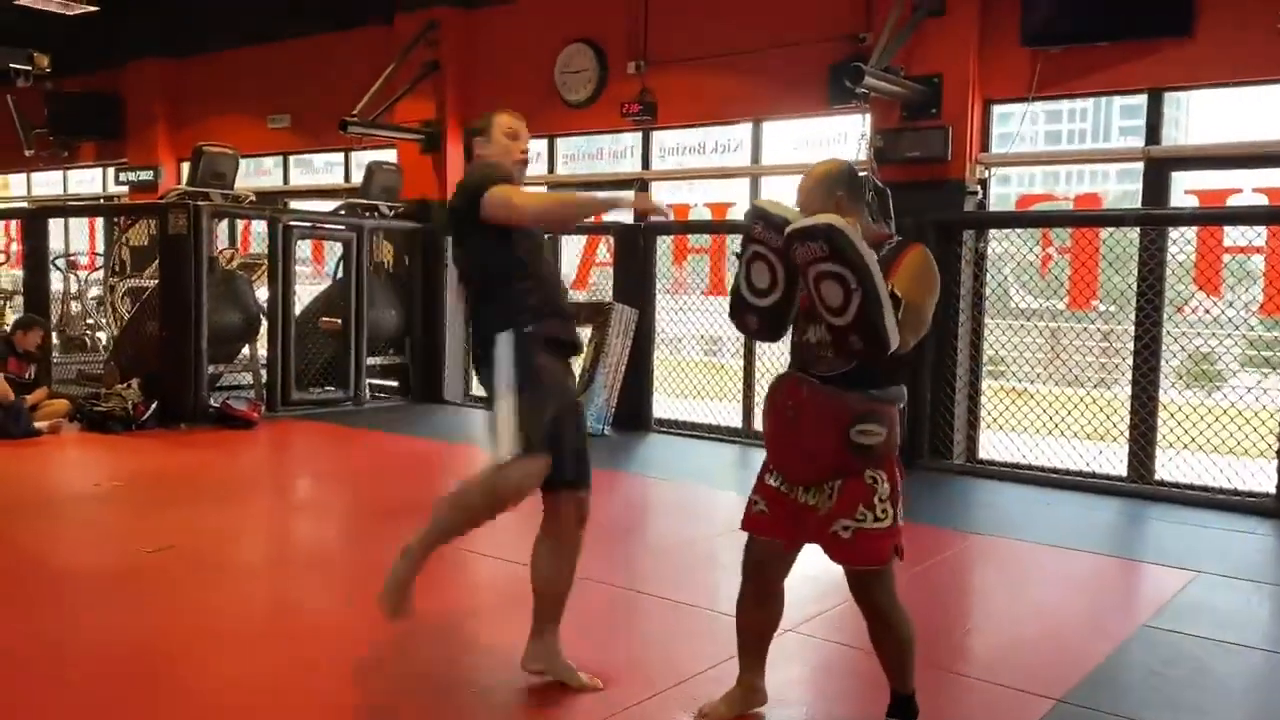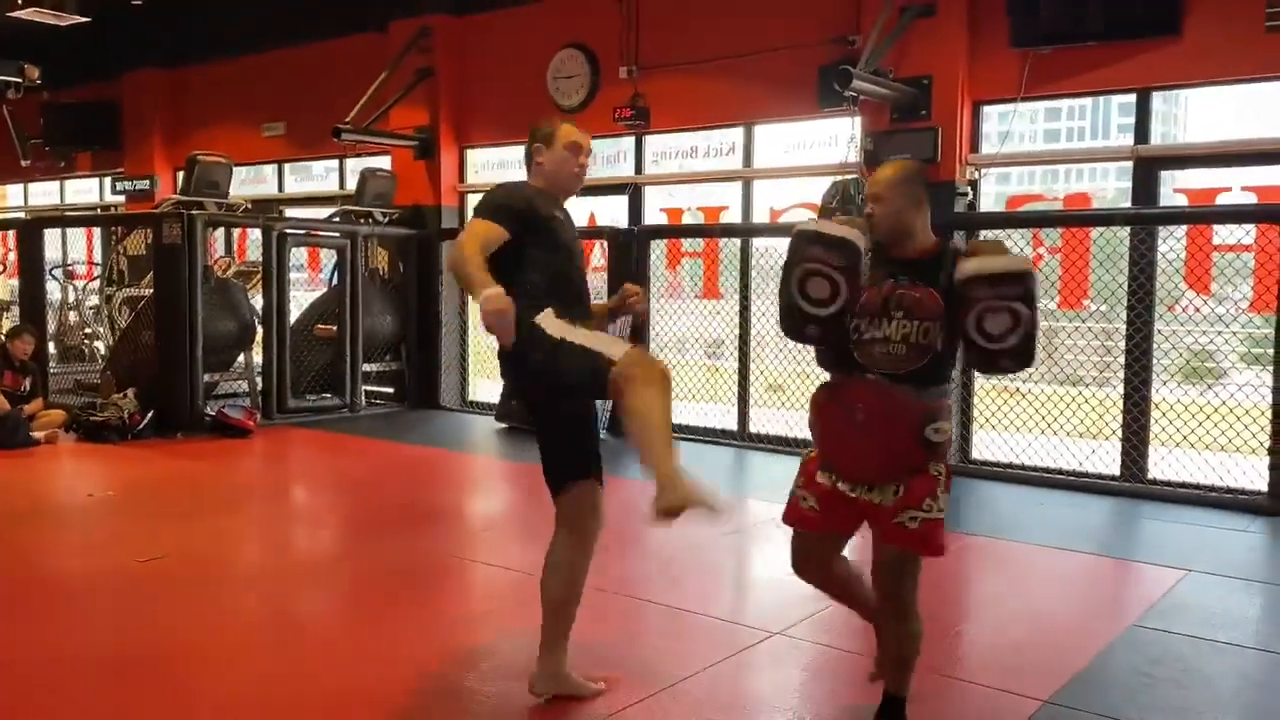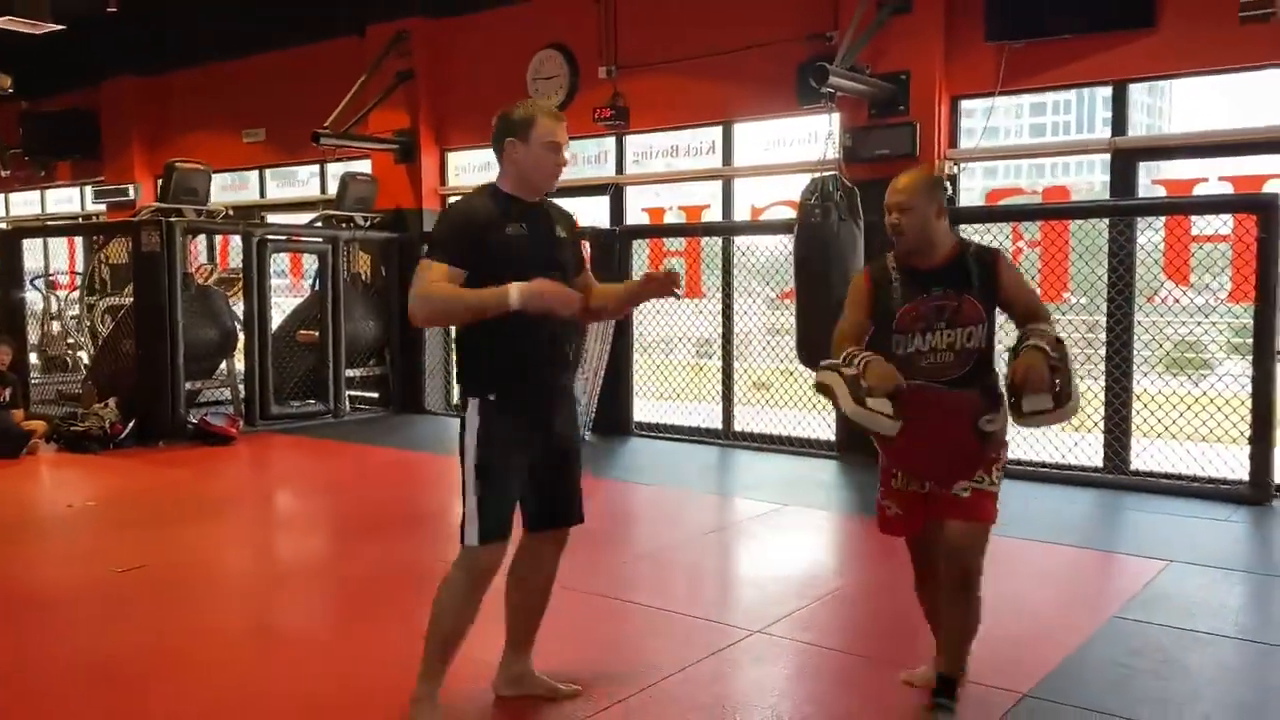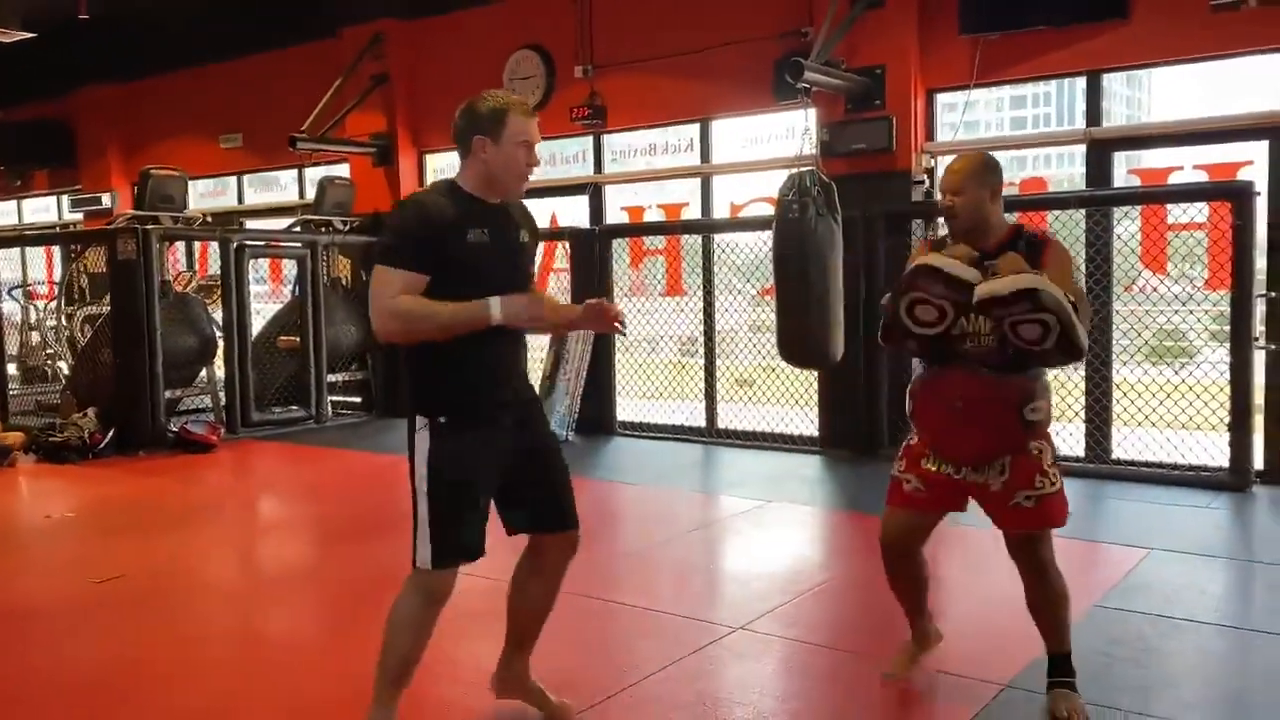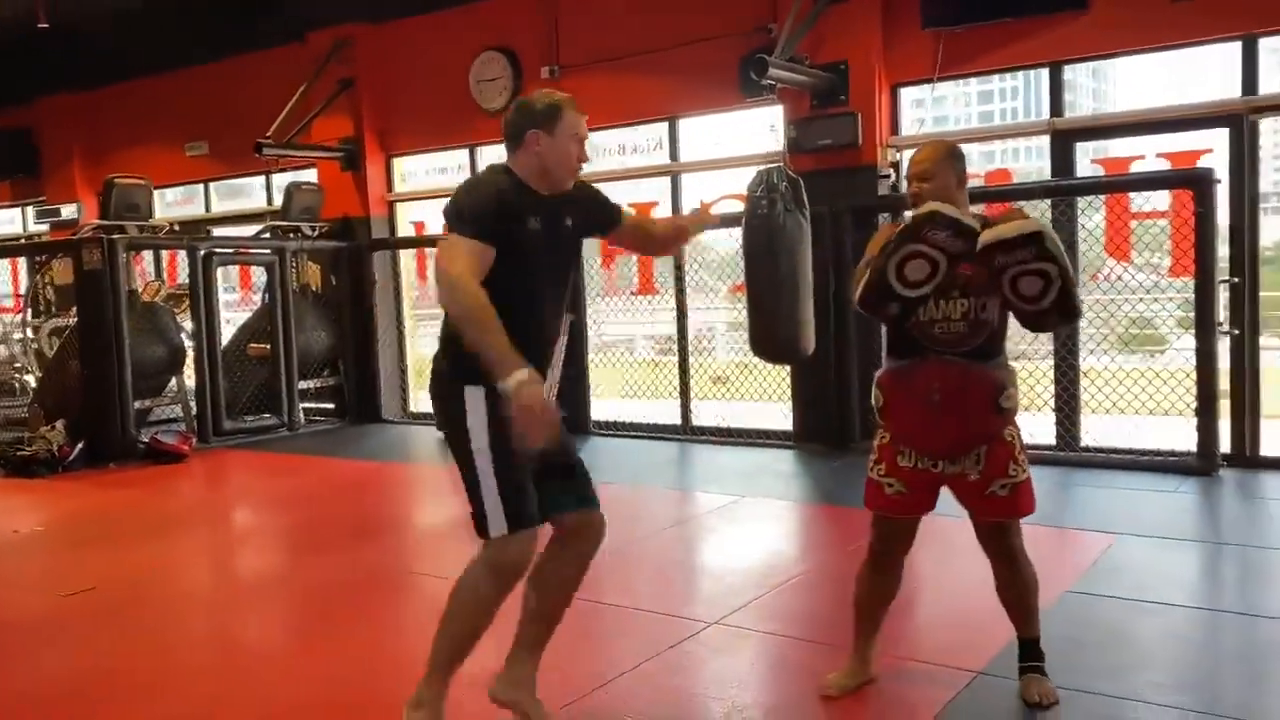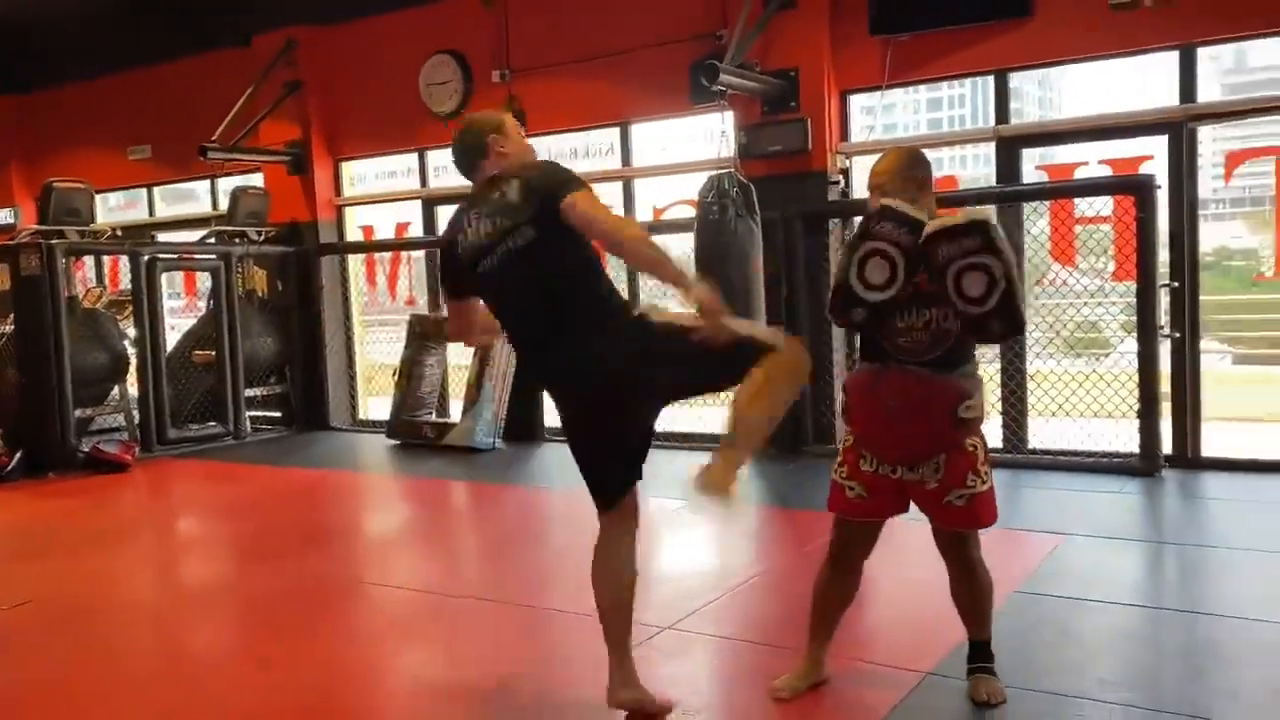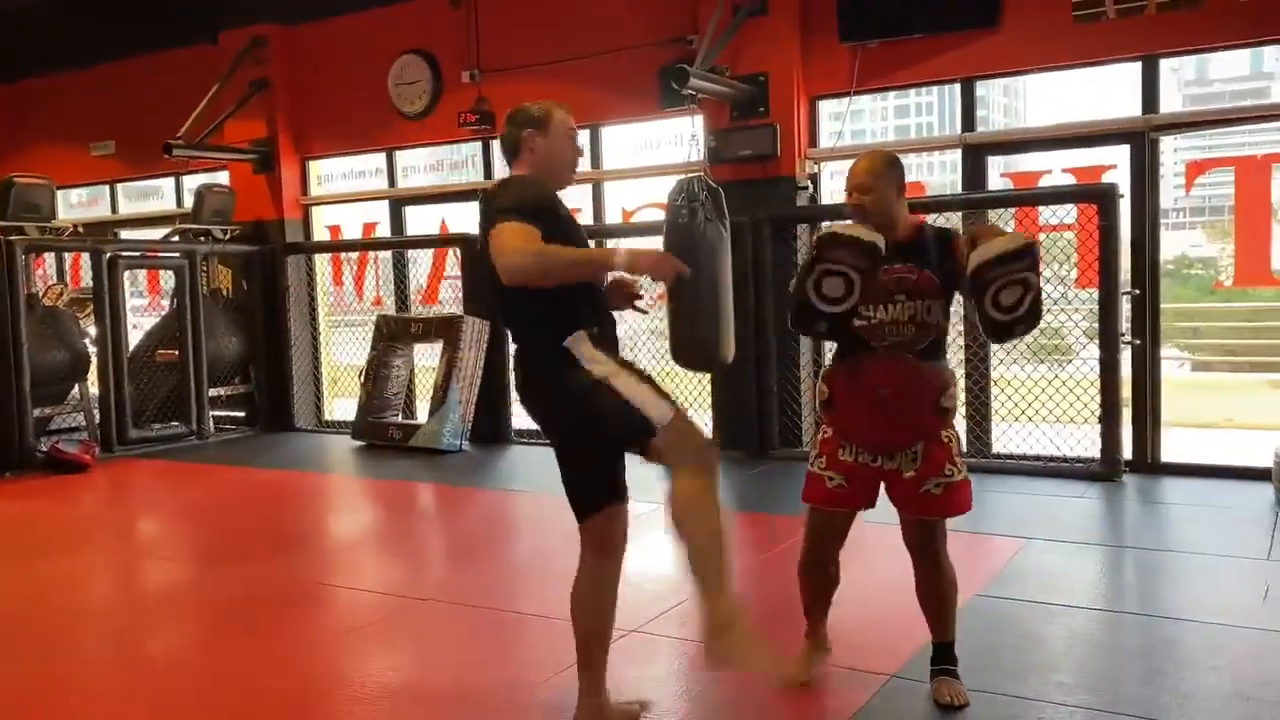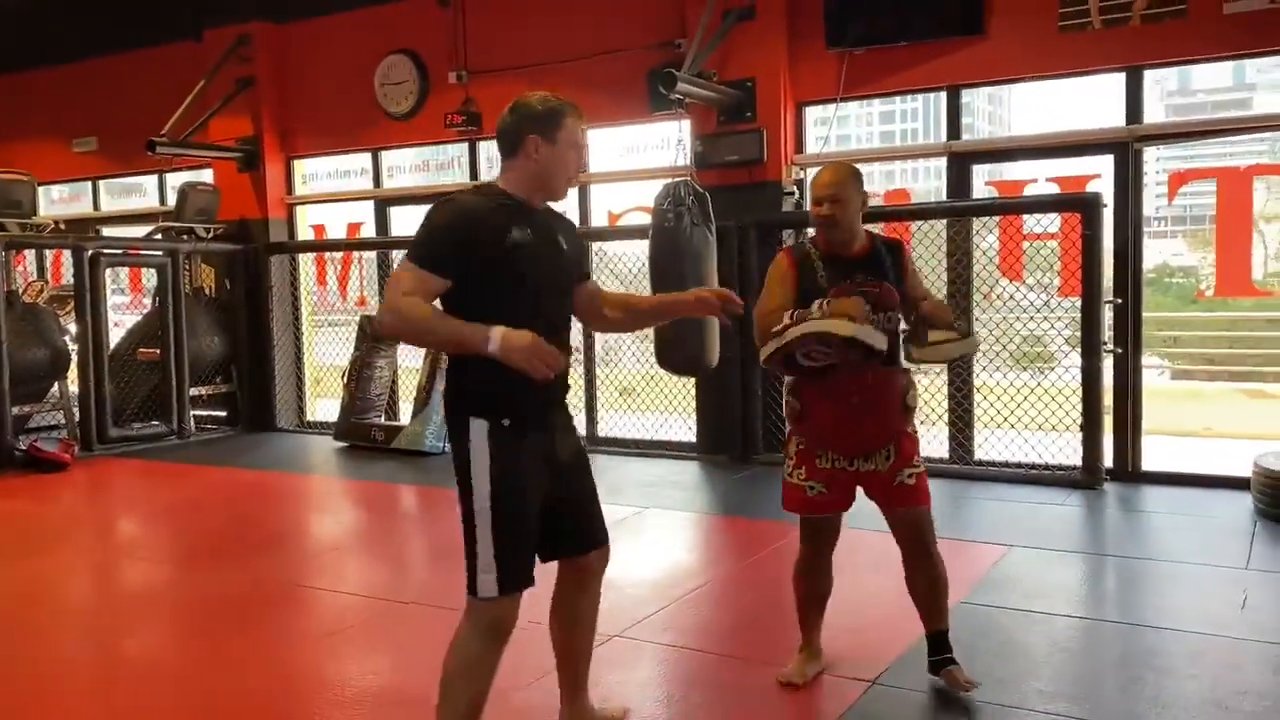
dt=0.4s
person 1, frame 1
left shoulder: (500, 225)
right shoulder: (477, 188)
right elbow: (533, 209)
right wrist: (620, 202)
left hip: (543, 351)
right hip: (520, 345)
left knee: (570, 508)
right knee: (526, 474)
left ankle: (544, 648)
right ankle: (416, 554)
person 1, frame 2
left shoulder: (556, 220)
right shoulder: (517, 201)
right elbow: (466, 251)
left wrist: (616, 307)
right wrist: (490, 290)
left hip: (558, 372)
right hip: (545, 332)
left knee: (582, 515)
right knee: (644, 371)
left ankle: (551, 668)
right ankle: (672, 483)
person 1, frame 3
left shoulder: (559, 222)
right shoulder: (469, 216)
left elbow: (588, 301)
right elbow: (423, 306)
left wrist: (642, 289)
right wrist: (516, 295)
left hip: (555, 402)
right hip: (496, 406)
left knee: (549, 535)
right knee: (480, 554)
left ankle: (514, 669)
person 1, frame 4
left shoulder: (518, 217)
right shoulder: (423, 216)
right elbow: (388, 317)
left wrist: (580, 317)
right wrist: (495, 312)
left hip: (516, 409)
right hip: (449, 424)
left knee: (558, 538)
right knee: (434, 577)
person 1, frame 5
left shoulder: (573, 199)
right shoulder: (485, 196)
left elbow: (645, 235)
right elbow: (455, 285)
left wrist: (684, 224)
right wrist: (515, 380)
left hip: (531, 400)
right hip: (478, 393)
left knee: (582, 526)
right knee: (512, 549)
person 1, frame 6
left shoulder: (455, 235)
right shoulder: (543, 182)
left elbow: (463, 325)
right elbow: (608, 229)
right wrist: (689, 284)
left hip: (572, 385)
right hip: (624, 350)
left knee: (619, 520)
right knee: (787, 355)
right ankle: (729, 461)
person 1, frame 7
left shoulder: (533, 201)
right shoulder: (525, 195)
right elbow: (518, 265)
left wrist: (603, 293)
right wrist: (620, 259)
left hip: (551, 372)
right hip: (570, 351)
left knee: (605, 536)
right knee: (691, 450)
right ankle: (724, 620)
person 1, frame 8
left shoulder: (557, 229)
right shoulder: (463, 216)
left elbow: (601, 310)
right elbow: (395, 312)
left wrist: (684, 303)
right wrist: (496, 340)
left hip: (550, 422)
right hip: (492, 431)
left knee: (586, 558)
right knee: (495, 606)
person 2, frame 1
left shoulder: (909, 260)
right shoulder: (811, 254)
left elbow: (895, 336)
right elbow: (757, 322)
left wrist: (852, 260)
right wrist: (766, 250)
left hip: (860, 450)
right hip: (796, 440)
left knee: (873, 588)
right knee: (760, 567)
person 2, frame 2
left shoulder: (958, 267)
left hip: (912, 451)
right hip: (844, 437)
left knee: (895, 585)
right knee: (809, 556)
right ankle: (884, 625)
person 2, frame 3
left shoulder: (988, 267)
right shoulder: (873, 279)
left elbow: (1037, 317)
right elbow: (838, 352)
left wrist: (1035, 354)
right wrist: (865, 366)
left knee: (959, 564)
right knee: (928, 562)
left ankle: (944, 697)
right ankle: (946, 657)
person 2, frame 4
left shoulder: (1040, 251)
right shoulder: (931, 254)
left elbow: (1072, 338)
right elbow: (893, 332)
left wrist: (1033, 286)
right wrist: (935, 278)
left hip: (1013, 429)
right hip: (939, 426)
left knee: (1034, 555)
right knee: (896, 538)
right ankle: (921, 631)
person 2, frame 5
left shoulder: (1000, 236)
right shoulder: (896, 237)
left elbow: (1055, 312)
right elbow: (869, 297)
left wrist: (1028, 242)
right wrist: (921, 238)
left hip: (983, 415)
right hip: (909, 415)
left knee: (1004, 542)
right knee: (886, 543)
left ankle: (1032, 660)
right ankle: (860, 660)
person 2, frame 6
right shoulder: (870, 241)
left elbow: (1002, 322)
right elbow: (845, 309)
left wrist: (980, 242)
right wrist: (883, 233)
left hip: (947, 420)
right hip: (873, 418)
left knee: (961, 548)
right knee: (846, 546)
left ankle: (981, 660)
right ankle: (813, 661)
person 2, frame 7
left shoulder: (946, 245)
left hip: (922, 417)
right hip: (849, 416)
left knee: (928, 544)
right knee: (820, 536)
left ankle: (945, 662)
right ankle: (815, 641)
person 2, frame 8
left shoulder: (892, 255)
right shoulder: (793, 261)
left elbow: (921, 304)
right elbow: (765, 329)
left wrist: (935, 314)
right wrist: (826, 311)
left hip: (886, 416)
right hip: (818, 421)
left knee: (918, 536)
right knee: (816, 540)
left ankle: (941, 653)
right ankle: (810, 648)
